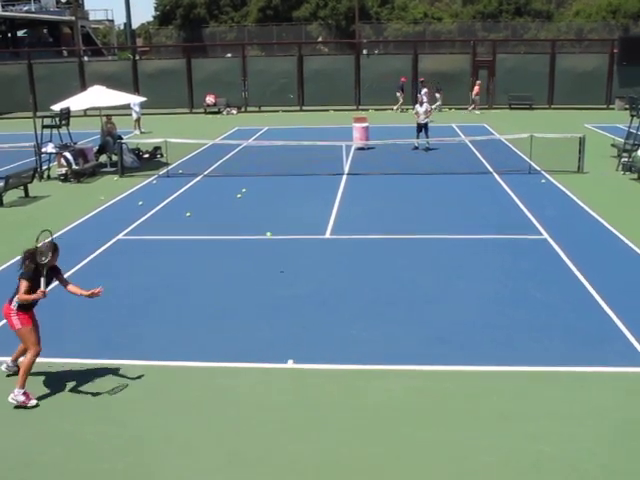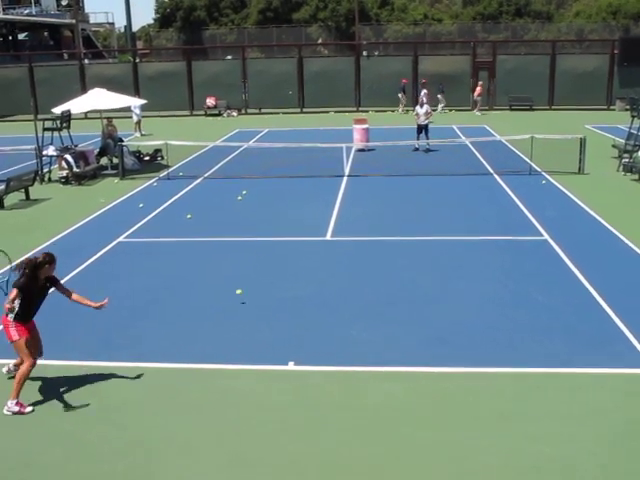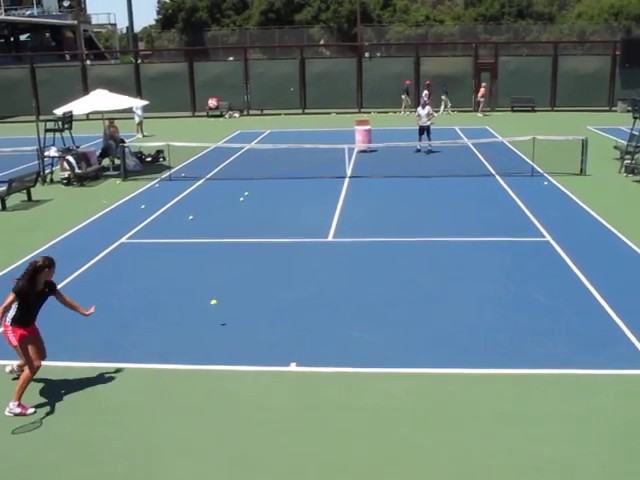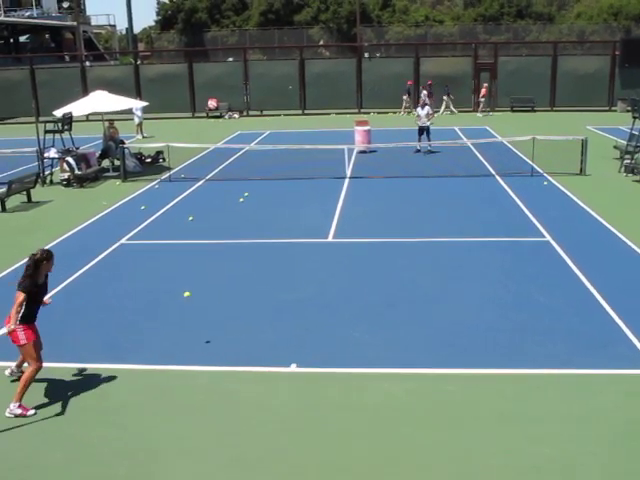
dt=0.1s
person 1, frame 1
left shoulder: (52, 269)
right shoulder: (30, 271)
left elbow: (68, 285)
right elbow: (21, 297)
left wrist: (87, 293)
right wrist: (36, 296)
left hip: (27, 311)
right hip: (15, 312)
left knee: (30, 344)
right knee: (34, 349)
right ankle: (19, 393)
person 1, frame 2
left shoulder: (50, 280)
right shoulder: (24, 281)
left elbow: (70, 294)
left wrist: (93, 304)
left hip: (27, 321)
right hip: (13, 323)
left knee: (36, 353)
right knee: (30, 361)
person 1, frame 3
left shoulder: (49, 284)
right shoulder: (22, 286)
left elbow: (65, 300)
left wrist: (83, 311)
left hip: (28, 325)
left knee: (41, 356)
right knee: (35, 364)
left ankle: (15, 368)
right ankle: (13, 405)
person 1, frame 4
left shoulder: (43, 277)
right shoulder: (29, 282)
right elbow: (17, 306)
left wrist: (42, 302)
right wrist: (12, 325)
left hip: (29, 322)
right hip: (21, 325)
left knee: (37, 349)
right knee: (36, 364)
left ankle: (15, 370)
right ankle: (15, 406)
